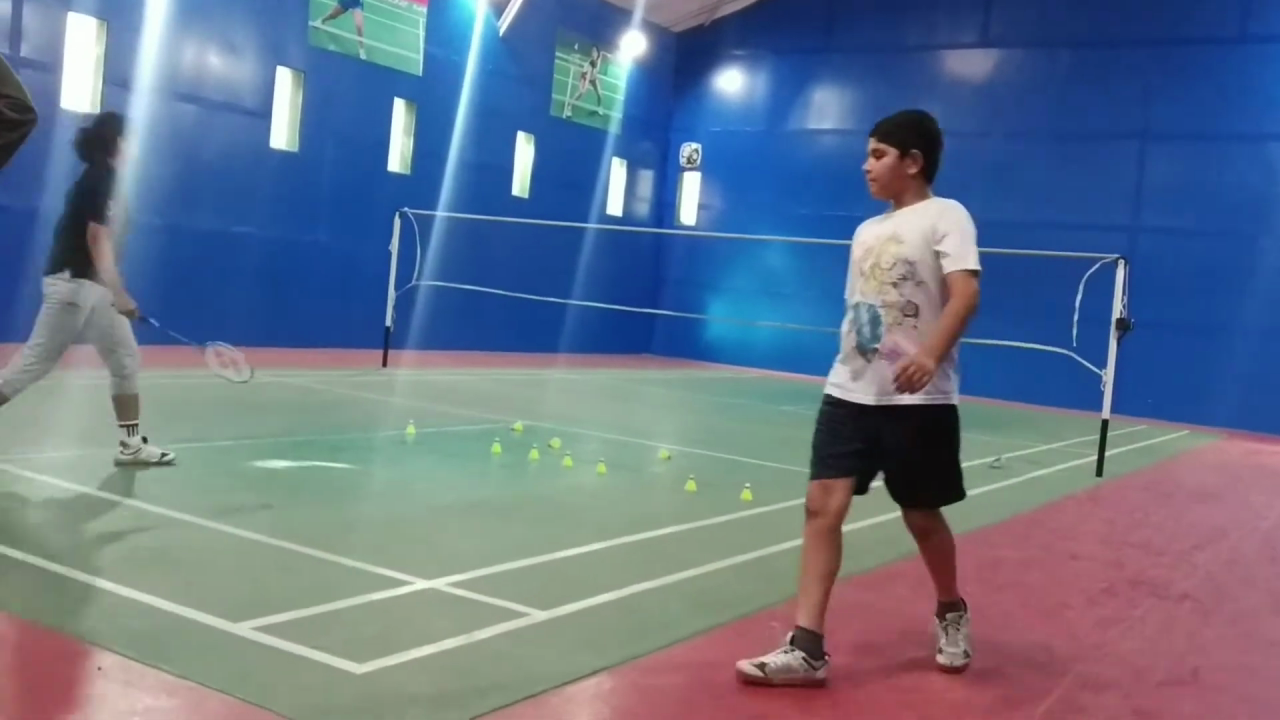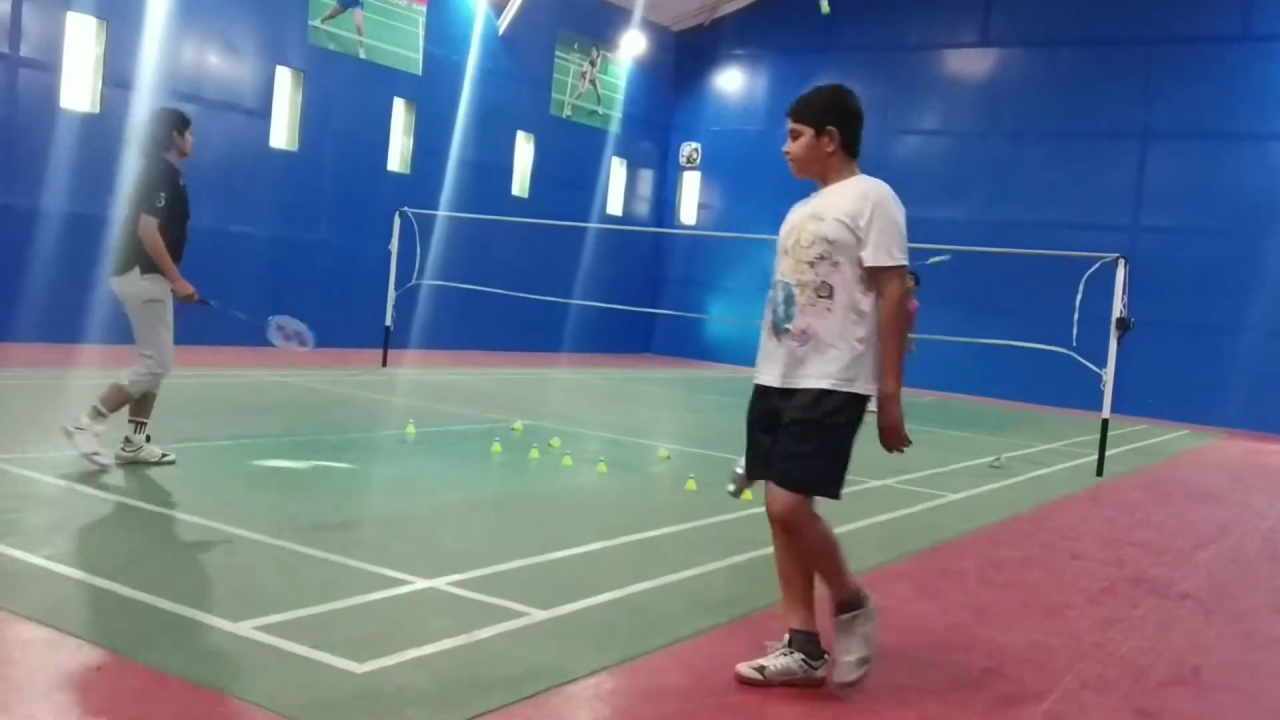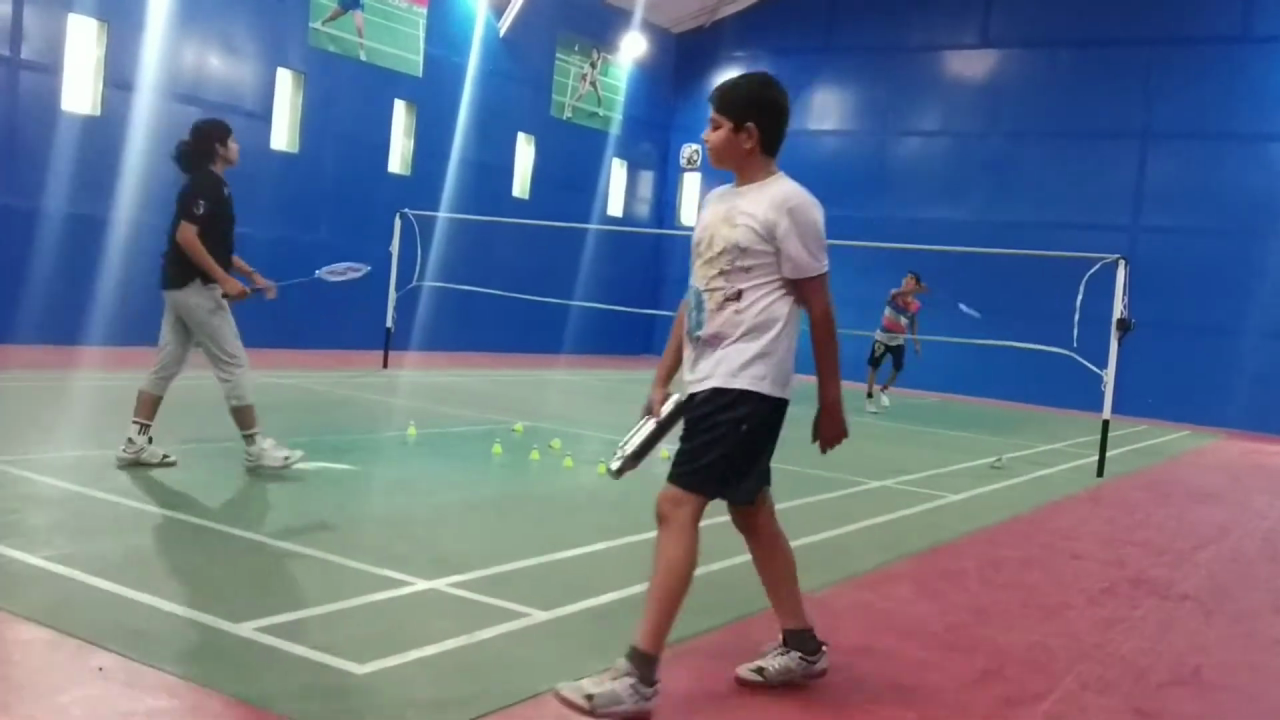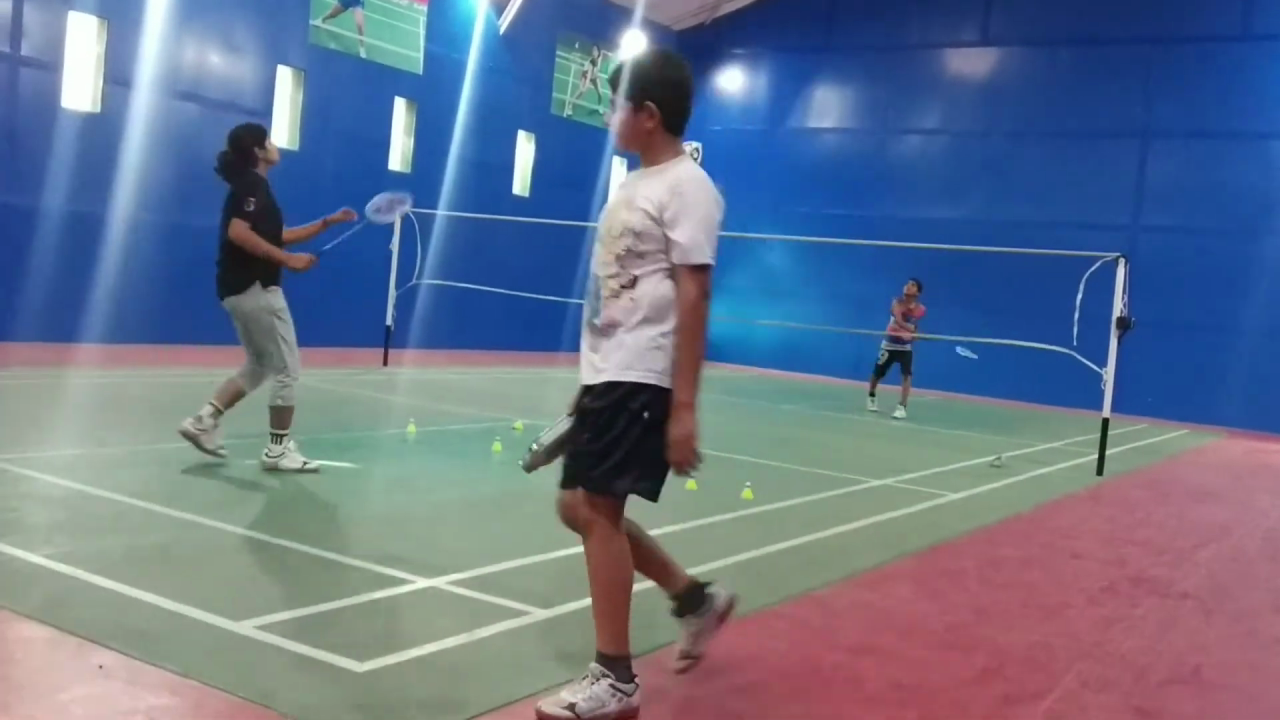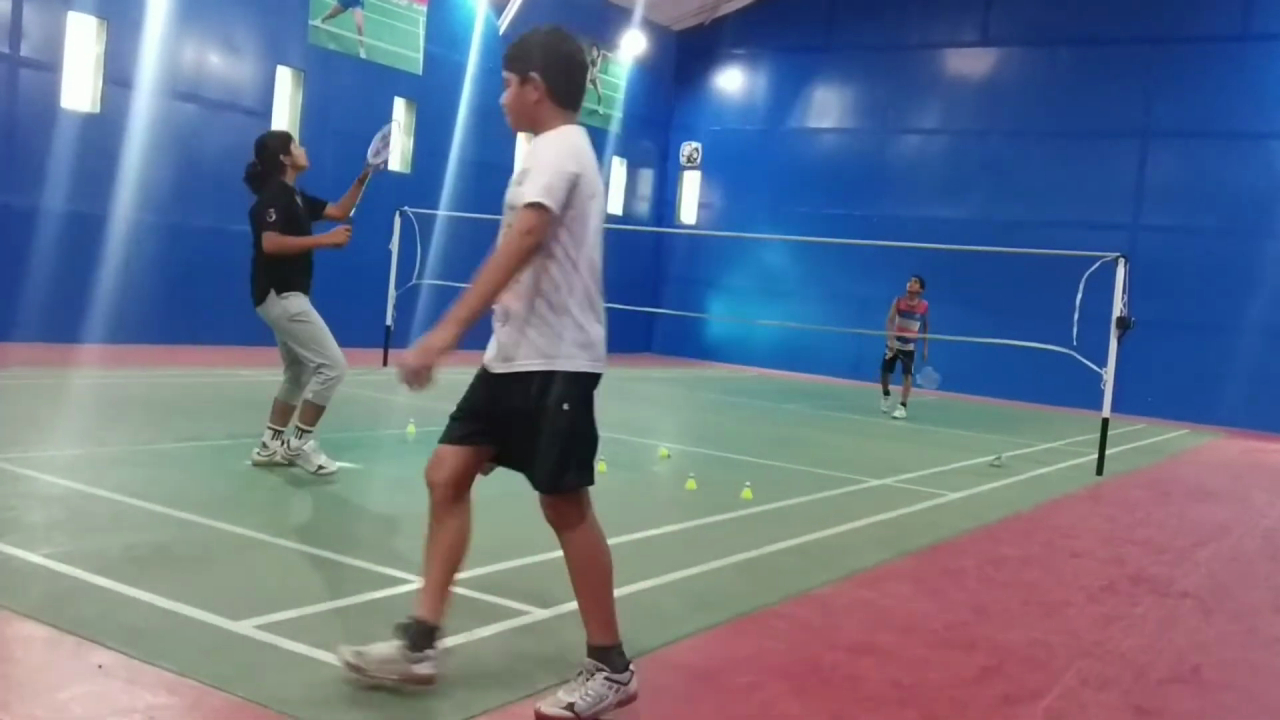
dt=0.2s
person 1, frame 1
left shoulder: (947, 217)
right shoulder: (867, 230)
left elbow: (965, 295)
left wrist: (929, 353)
left hip: (914, 400)
right hip: (849, 392)
left knee: (921, 514)
right knee: (823, 505)
left ankle: (951, 611)
right ankle: (806, 646)
person 1, frame 2
left shoulder: (871, 199)
right shoulder: (801, 210)
left elbow: (895, 303)
left wrist: (890, 399)
right wrist: (769, 377)
left hip: (830, 382)
right hip: (778, 379)
left knee: (788, 506)
right knee: (788, 508)
left ankle: (852, 603)
right ankle: (805, 642)
person 1, frame 3
left shoulder: (790, 205)
right shoulder: (715, 201)
left elbow: (818, 311)
left wrist: (830, 403)
right wrist: (664, 377)
left hip: (745, 386)
right hip: (707, 382)
left knee: (676, 509)
right knee: (751, 514)
right ankle: (801, 646)
person 1, frame 4
left shoulder: (687, 189)
right shoulder: (634, 185)
left elbow: (693, 304)
left wrist: (683, 411)
right wrist: (590, 375)
left hip: (644, 380)
right hip: (609, 375)
left knee: (595, 511)
right knee: (578, 504)
right ankle: (698, 599)
person 1, frame 5
left shoulder: (557, 150)
right shoulder: (560, 152)
left elbow: (517, 246)
left wrist: (445, 332)
left hip: (553, 362)
right hip: (516, 357)
left knee: (567, 510)
right knee: (446, 477)
right ankle: (418, 640)
person 2, frame 1
left shoulder: (103, 180)
right shoulder: (102, 180)
right elbow: (97, 239)
left wrist: (118, 293)
right wrist: (119, 293)
left hip: (93, 287)
right hip: (72, 282)
left knee: (126, 362)
right knee: (36, 362)
left ankle: (132, 443)
person 2, frame 2
left shoulder: (166, 175)
right shoulder: (162, 176)
right elbow: (147, 231)
left wrist: (172, 281)
right wrist: (177, 279)
left hip: (147, 278)
right hip: (143, 278)
left knee: (154, 362)
right knee: (154, 362)
left ankle: (136, 440)
right ankle: (86, 423)
person 2, frame 3
left shoulder: (208, 186)
right shoulder: (206, 185)
right elbow: (184, 236)
left wrist: (250, 272)
right wrist: (224, 278)
left hip: (181, 288)
right hip: (198, 288)
left knee: (166, 365)
right knee: (233, 366)
left ankle: (136, 442)
right ankle: (257, 447)
person 2, frame 4
left shoulder: (254, 188)
right shoulder: (253, 186)
left elbow: (282, 237)
right elbow: (237, 233)
left wrist: (326, 222)
right wrist: (287, 259)
left hip: (241, 290)
right hip: (256, 290)
left knee: (257, 368)
right knee: (286, 370)
left ankle: (203, 419)
right ankle: (279, 449)
person 2, frame 5
left shoulder: (296, 196)
right shoulder: (274, 196)
left elbow: (339, 211)
right elbow: (270, 244)
left wrist: (363, 175)
right wrist: (325, 240)
left hip: (288, 296)
right hip: (281, 296)
left knee: (299, 373)
right knee: (331, 366)
left ankle: (271, 444)
right ankle: (302, 443)
